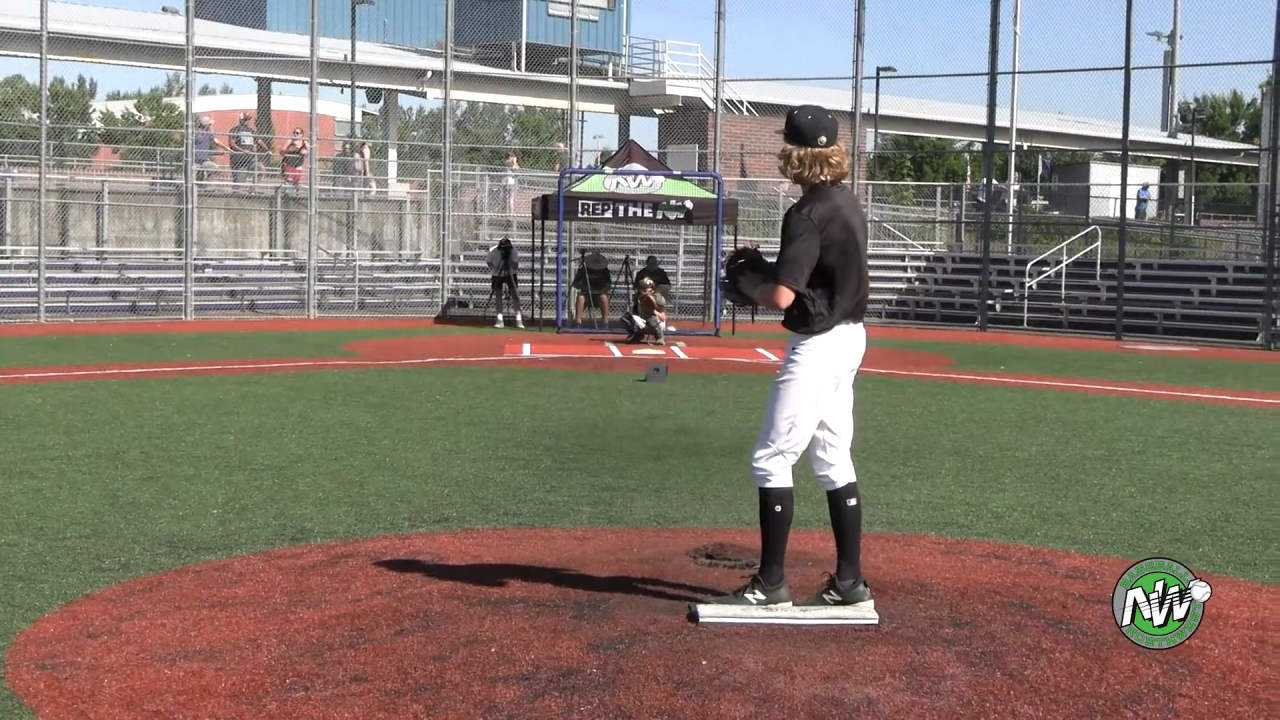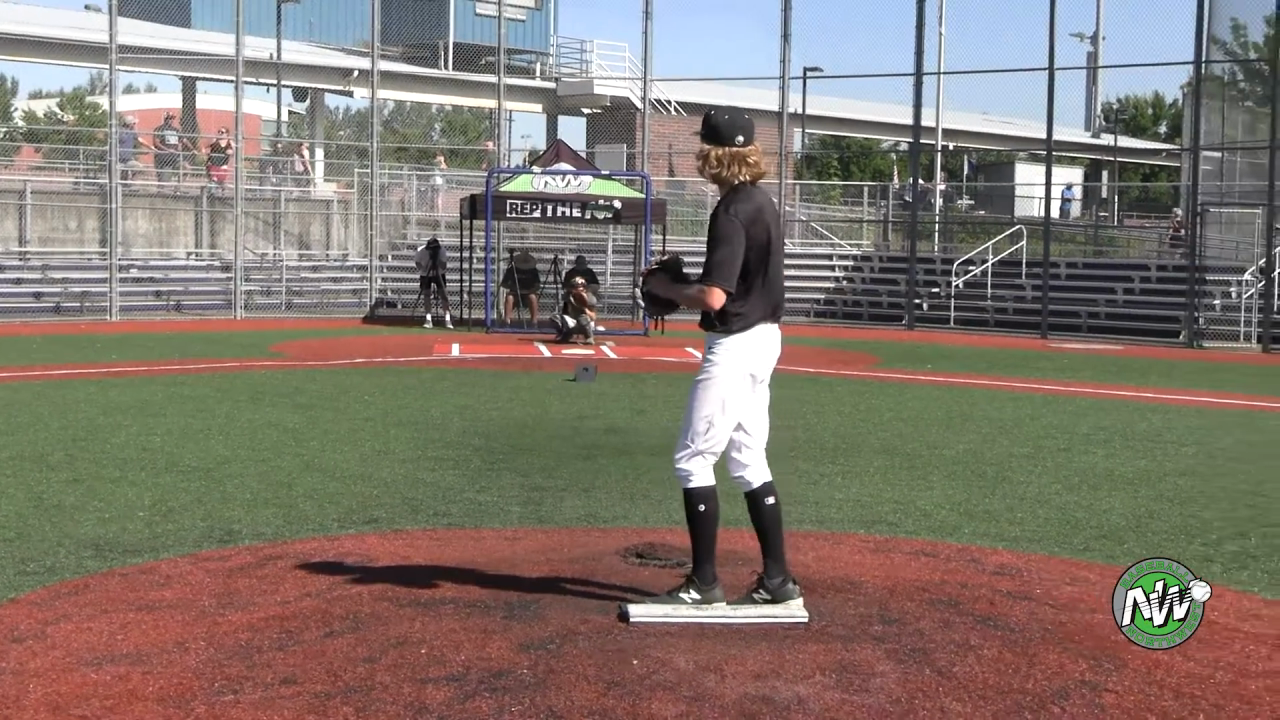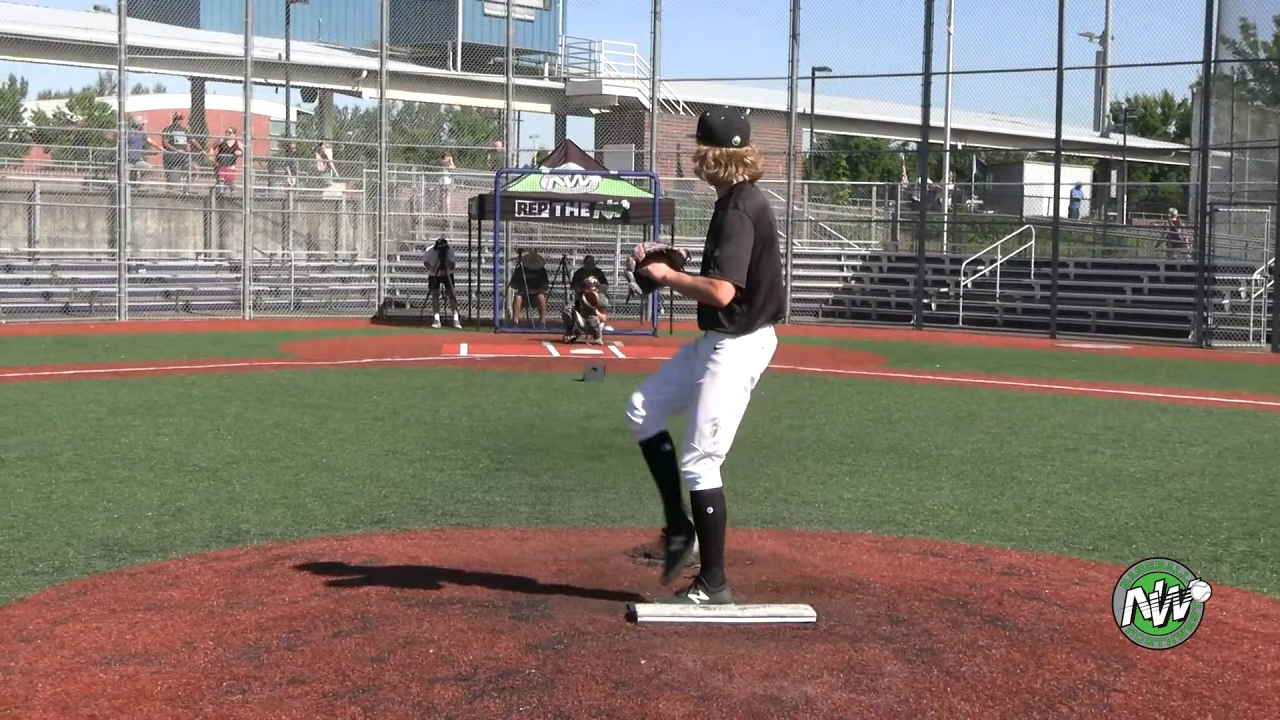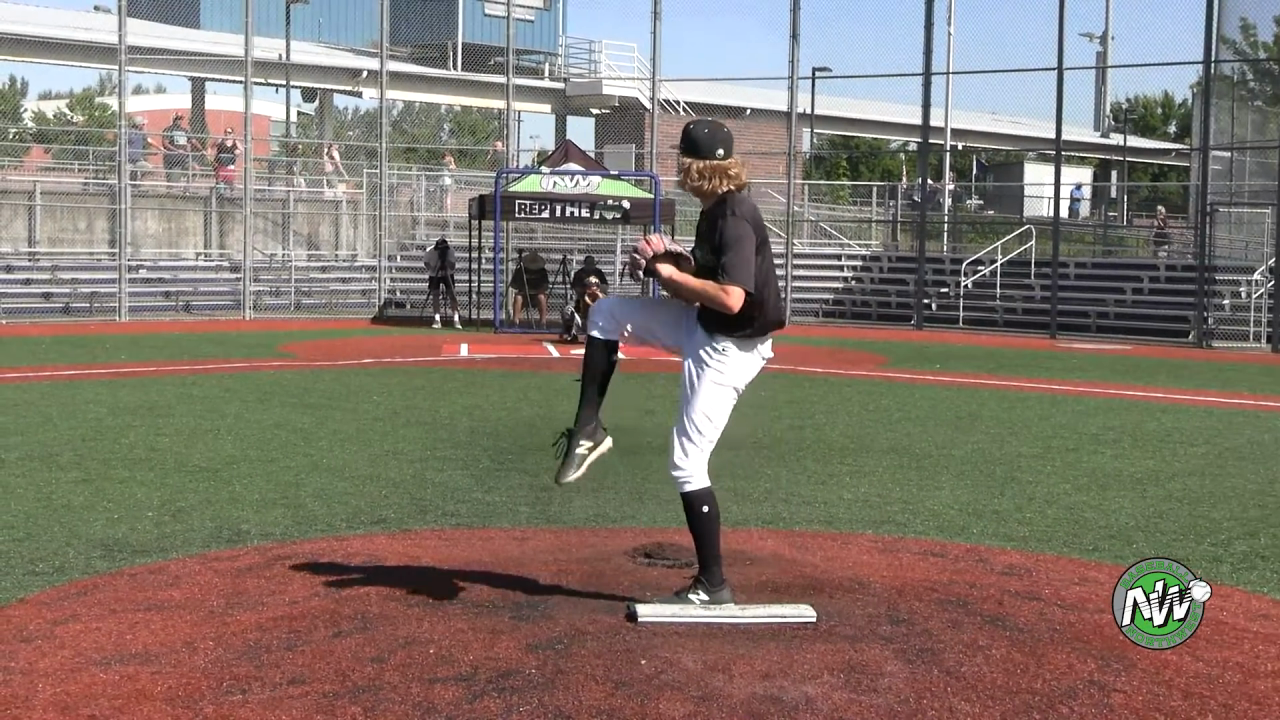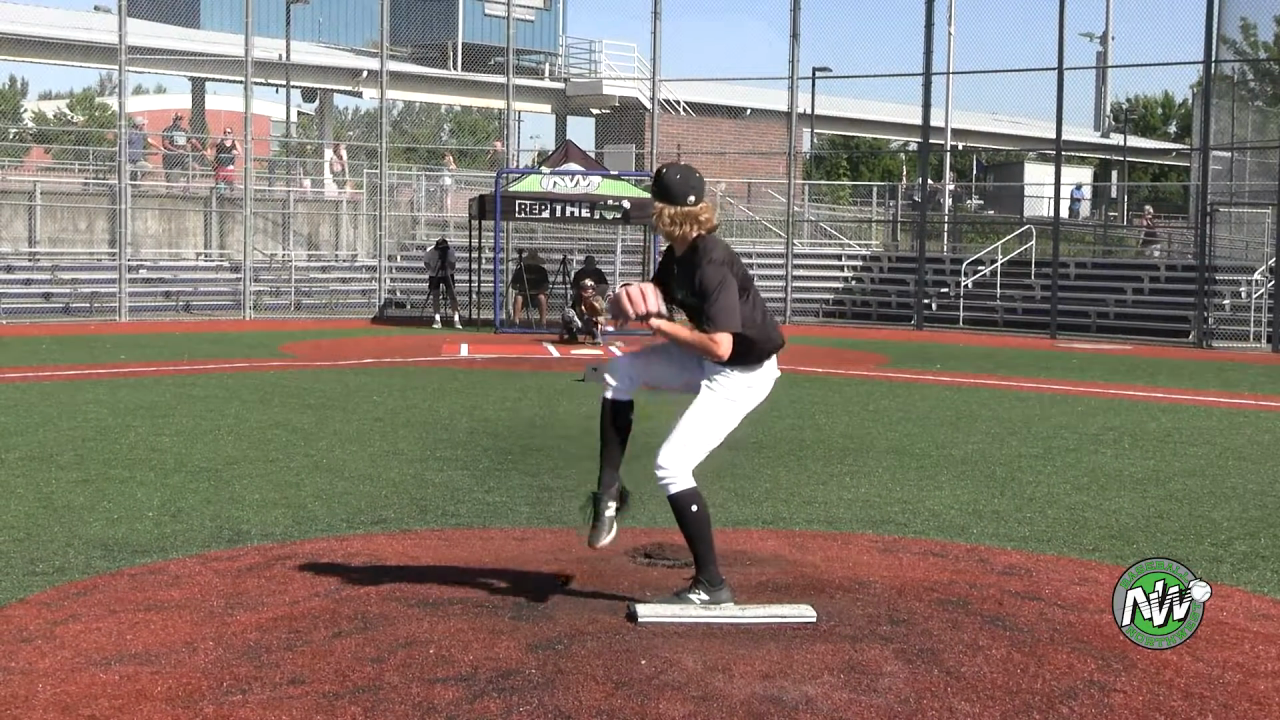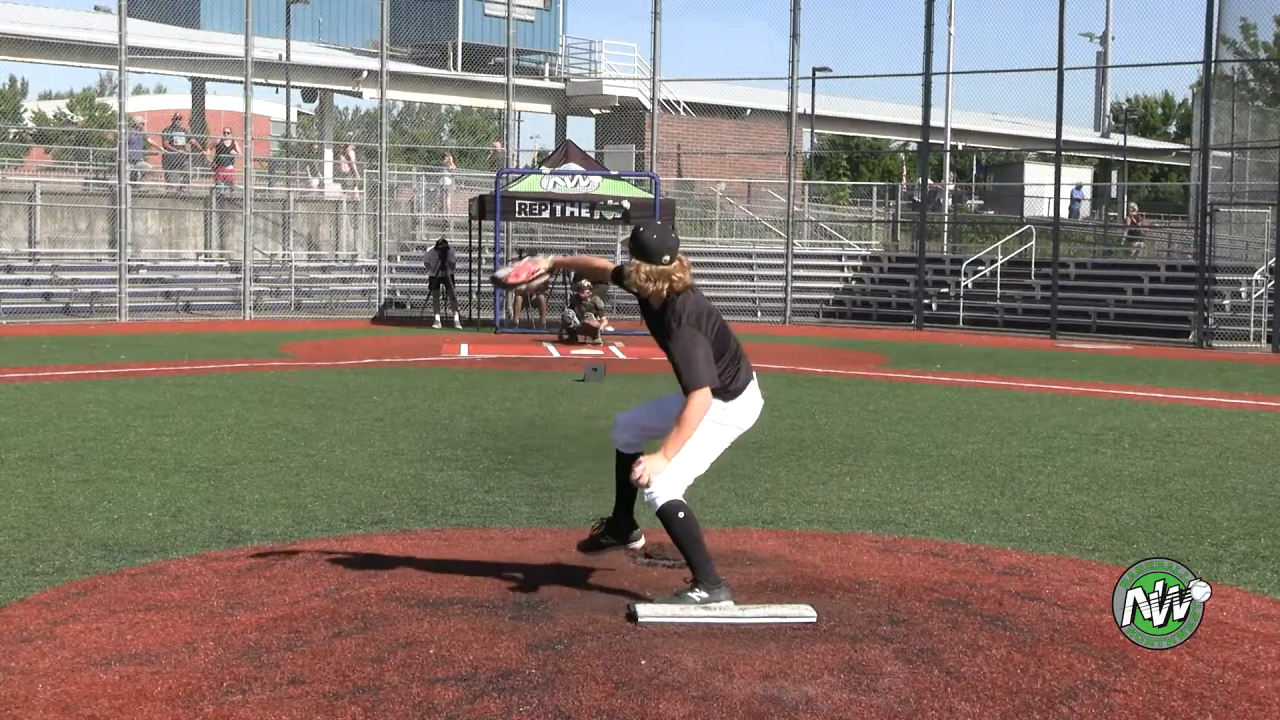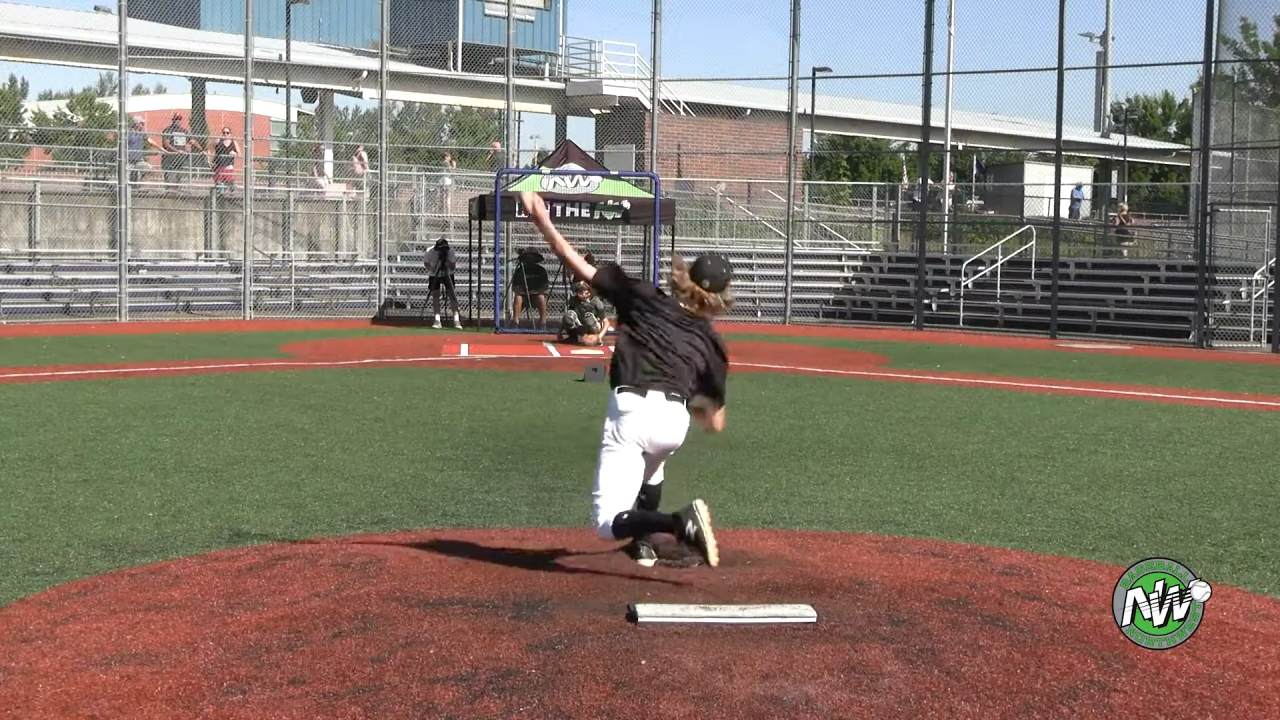
dt=0.3s
person 1, frame 1
left shoulder: (807, 213)
right shoulder: (849, 203)
left elbow: (780, 297)
left wrist: (748, 281)
right wrist: (771, 275)
left hip: (817, 345)
right hip: (848, 337)
left knee: (772, 460)
right knee: (834, 460)
left ankle: (771, 584)
right ankle: (850, 582)
person 1, frame 2
left shoulder: (732, 211)
right shoulder: (761, 203)
left elbow: (713, 297)
left wrist: (667, 290)
right wrist: (683, 285)
left hip: (735, 346)
right hip: (758, 339)
left knee: (693, 459)
right knee: (749, 464)
left ankle: (705, 583)
right ankle: (777, 579)
person 1, frame 3
left shoulder: (737, 209)
right shoulder: (747, 200)
left elbow: (720, 291)
left wrist: (665, 275)
right wrist: (677, 273)
left hip: (734, 345)
right hip: (729, 340)
left knee: (698, 462)
right knee: (643, 410)
left ankle: (713, 585)
right ankle: (681, 527)
person 1, frame 4
left shoulder: (735, 219)
right shoulder: (713, 212)
left elbow: (731, 298)
left wrist: (672, 275)
right wrist: (661, 266)
left hip: (730, 349)
right hip: (703, 330)
left knee: (687, 465)
right knee: (606, 312)
left ankle: (712, 585)
right ankle: (587, 431)
person 1, frame 5
left shoulder: (711, 263)
right shoulder: (677, 253)
left elbow: (720, 347)
right elbow: (653, 297)
left wrist: (660, 324)
right wrist: (629, 299)
left hip: (741, 374)
right hip: (714, 360)
left knee: (670, 467)
right knee: (621, 372)
left ankle: (712, 584)
right ankle: (609, 495)
person 1, frame 6
left shoulder: (684, 319)
right shoulder: (658, 290)
left elbow: (701, 398)
right elbow: (606, 269)
left wrist: (663, 456)
right wrist: (552, 263)
left hip: (730, 405)
right hip: (709, 398)
left knee: (661, 489)
right knee: (627, 427)
left ankle: (710, 587)
right ankle: (622, 529)
person 1, frame 7
left shoulder: (648, 298)
right shoulder: (712, 345)
left elbow: (580, 266)
right elbow: (715, 423)
left wrist: (542, 220)
left hip: (630, 413)
right hip: (674, 422)
left knee: (611, 525)
right knee: (651, 469)
left ankle: (681, 523)
right ankle: (643, 543)
